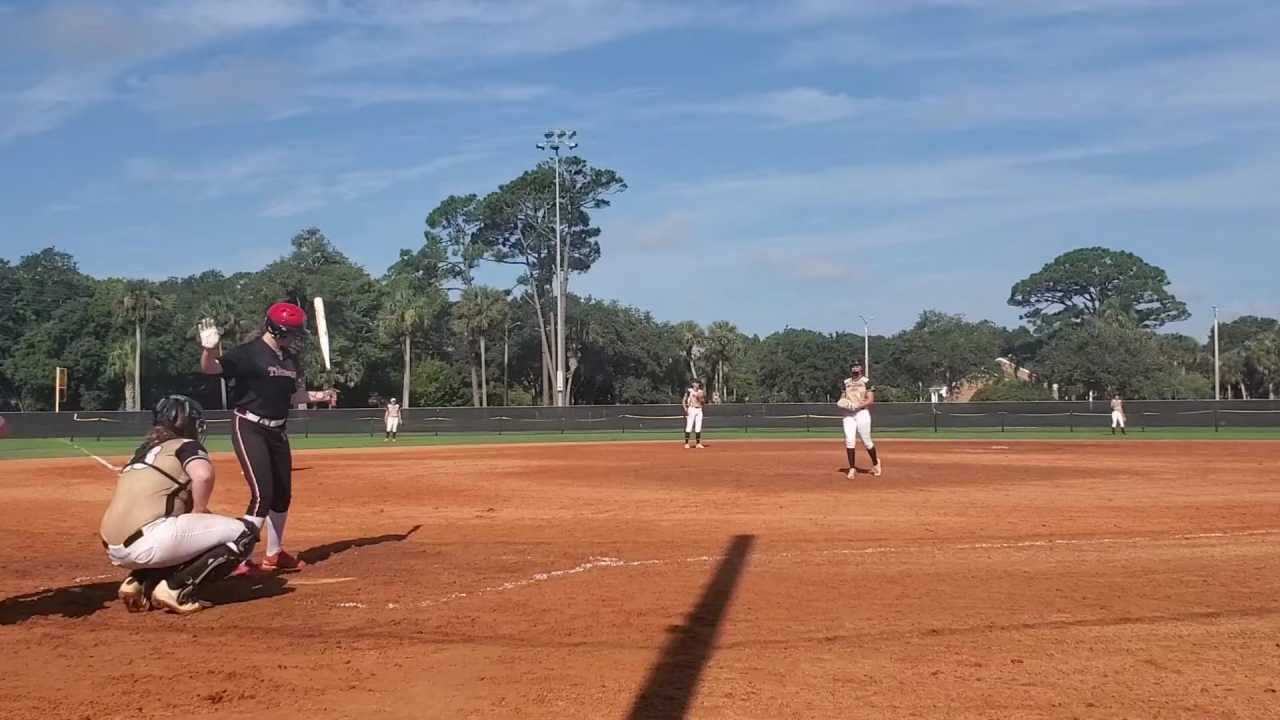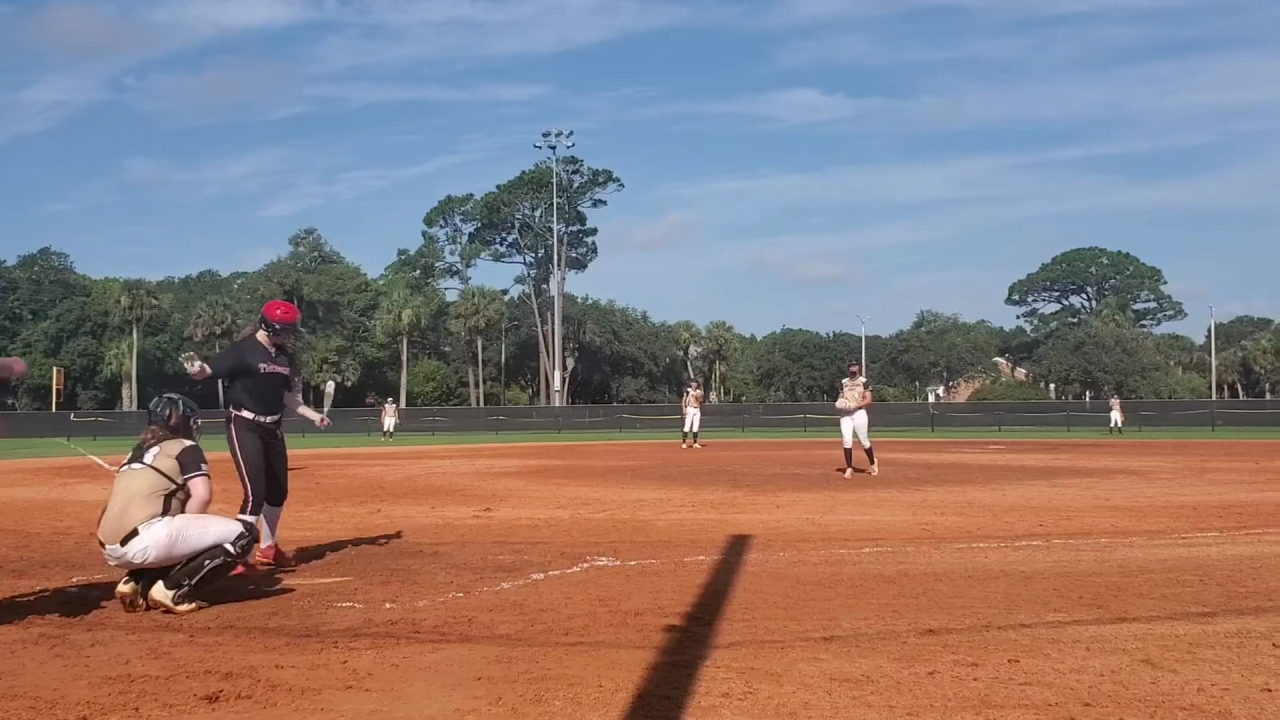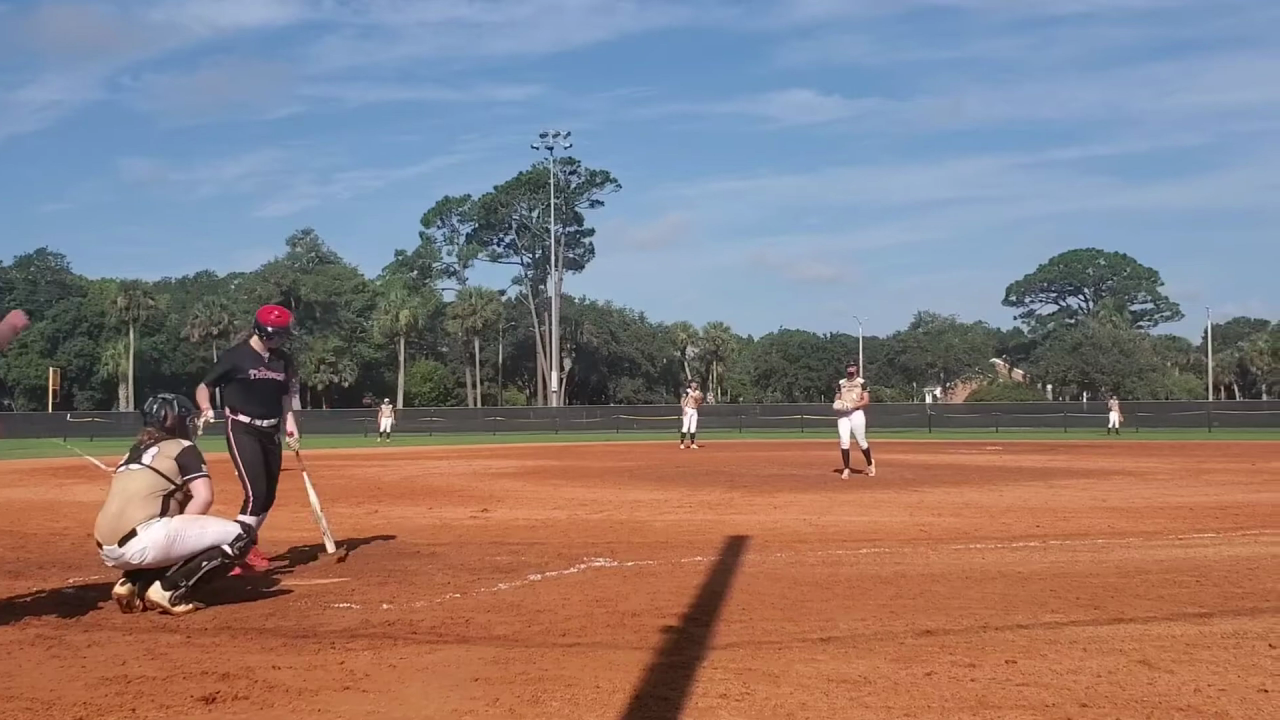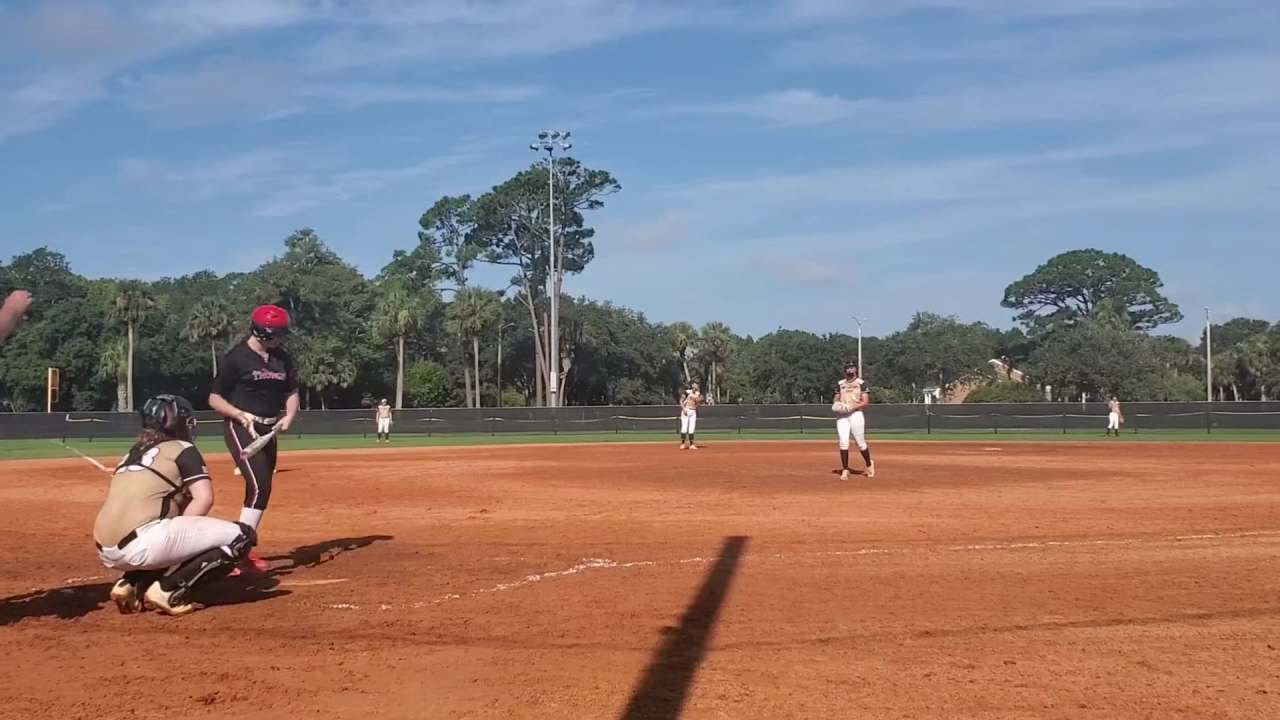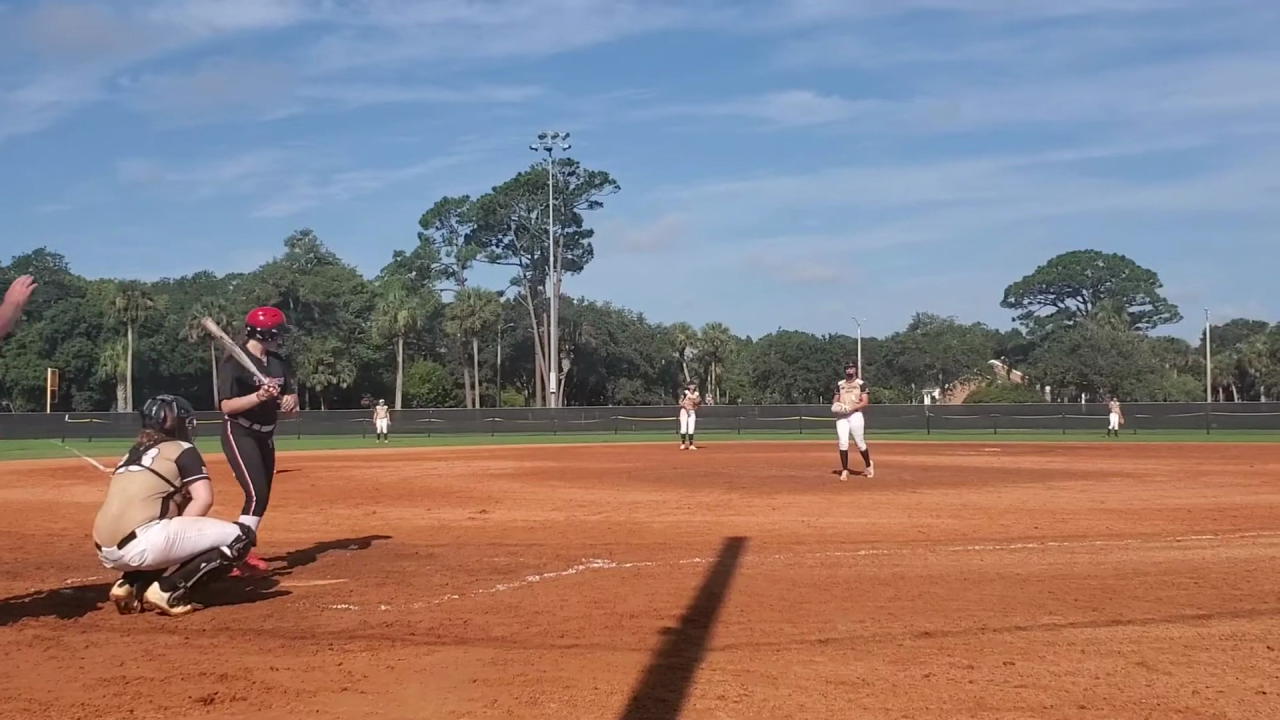
dt=0.2s
person 1, frame 1
left shoulder: (290, 358)
right shoulder: (249, 352)
right elbow: (211, 368)
left wrist: (321, 396)
right wrist: (210, 350)
left hip: (277, 431)
right hip: (250, 429)
left knee: (282, 494)
right knee: (263, 494)
left ankle: (274, 554)
person 1, frame 2
left shoulder: (286, 355)
right shoulder: (243, 350)
right elbow: (207, 371)
left wrist: (312, 414)
right wrist: (196, 368)
left hip: (273, 428)
right hip: (245, 426)
left knee: (279, 490)
right knee: (256, 492)
left ankle: (267, 547)
person 1, frame 3
left shoulder: (283, 359)
right shoulder: (236, 355)
right elbow: (204, 387)
left wrist: (292, 427)
right wrist: (206, 409)
left hip: (271, 433)
right hip: (242, 431)
left knee: (268, 495)
right knee: (255, 493)
left ankle: (247, 547)
person 1, frame 4
left shoulder: (282, 358)
right shoulder: (235, 358)
left elbow: (292, 392)
right elbow: (214, 398)
left wrist: (288, 416)
right wrist: (242, 415)
left hip: (268, 432)
right hip: (242, 429)
left knee: (260, 490)
right knee: (259, 488)
person 1, frame 5
left shoulder: (278, 362)
right shoulder: (236, 362)
left elbow: (288, 401)
right elbow: (226, 406)
left wrist: (289, 401)
right wrist: (260, 395)
left hip: (265, 436)
right hip: (240, 434)
left knee: (262, 496)
right knee: (256, 494)
person 2, frame 1
left shoulder: (143, 451)
right shoulder: (186, 445)
right elbow: (203, 475)
right wrist: (198, 513)
left hip: (115, 548)
right hip: (147, 539)
right knee: (244, 532)
left ankle: (139, 583)
right ankle: (175, 589)
person 2, frame 2
left shoulder: (139, 451)
right shoulder: (184, 447)
right elbow: (202, 495)
right wrist: (182, 533)
left hip: (111, 548)
right hip: (143, 539)
right knee: (243, 532)
left ankle: (136, 583)
right ankle: (172, 589)
person 2, frame 3
left shoulder: (135, 451)
right shoulder: (182, 447)
right elbow: (204, 497)
right wrist: (180, 534)
left hip: (108, 548)
right hip: (141, 540)
right knee: (241, 534)
left ankle: (133, 585)
right ankle: (169, 590)
person 2, frame 4
left shoulder: (134, 452)
right shoulder: (181, 448)
right elbow: (204, 498)
right wrist: (179, 535)
left hip: (108, 550)
right hip: (141, 543)
right knee: (241, 535)
left ankle: (131, 585)
right ankle: (168, 590)
person 2, frame 5
left shoulder: (134, 453)
right shoulder: (182, 449)
right elbow: (204, 498)
right wrist: (179, 534)
left hip: (107, 550)
right hip: (140, 542)
right knee: (240, 536)
left ankle: (130, 585)
right ankle: (167, 591)
